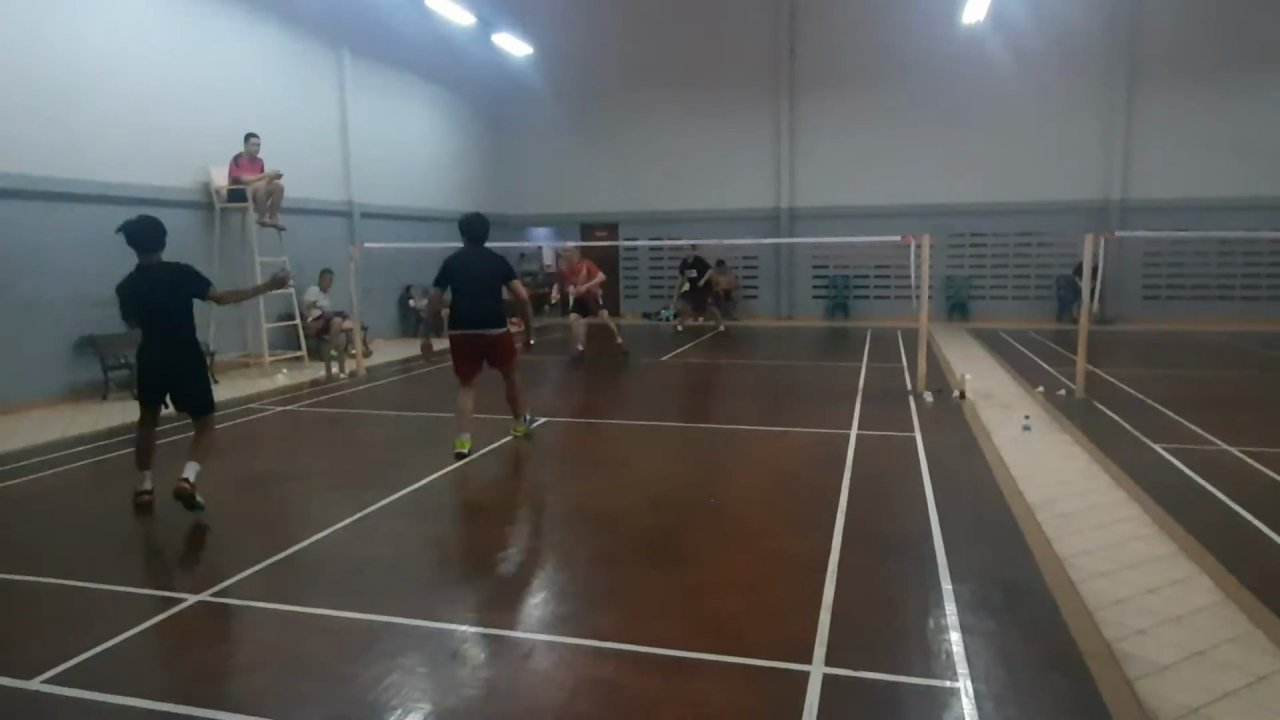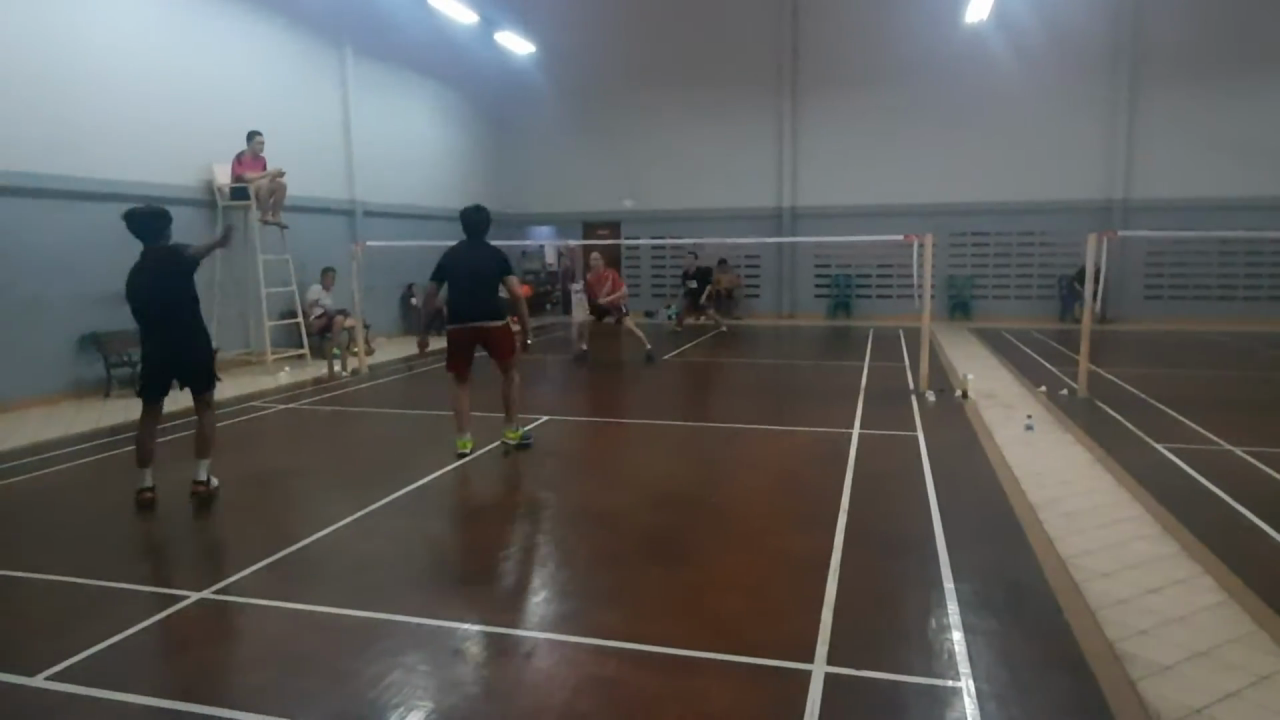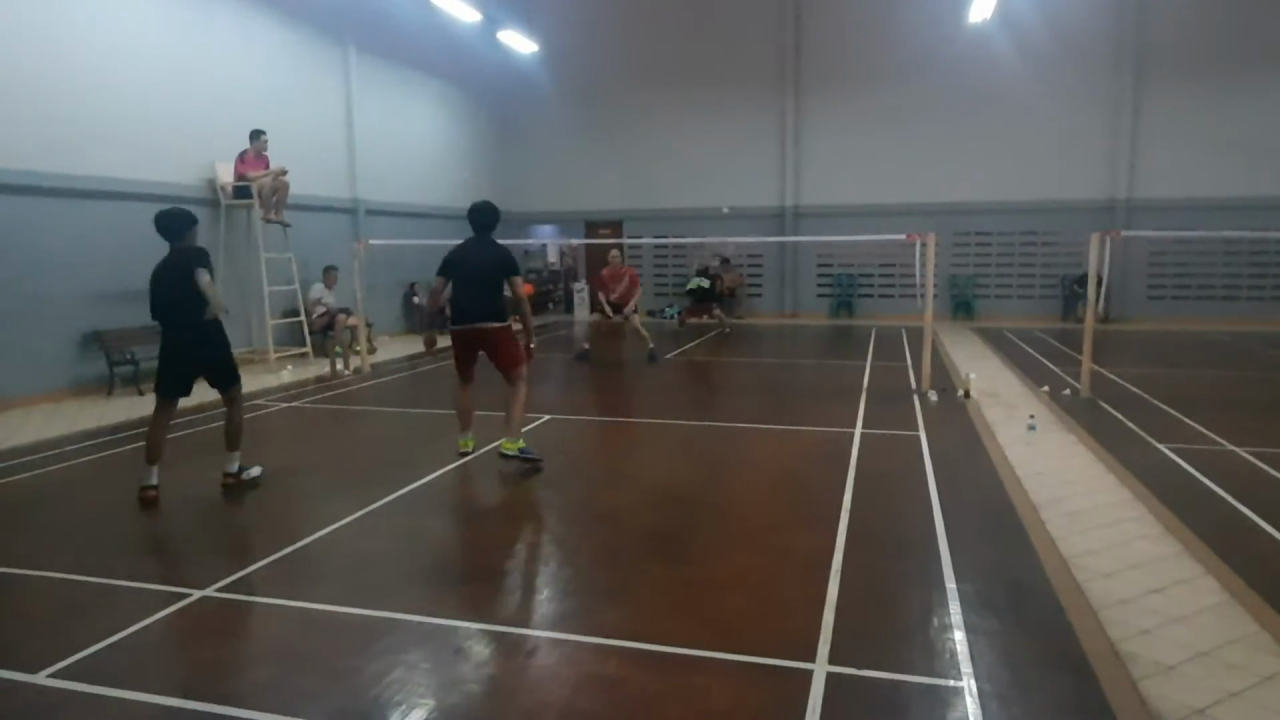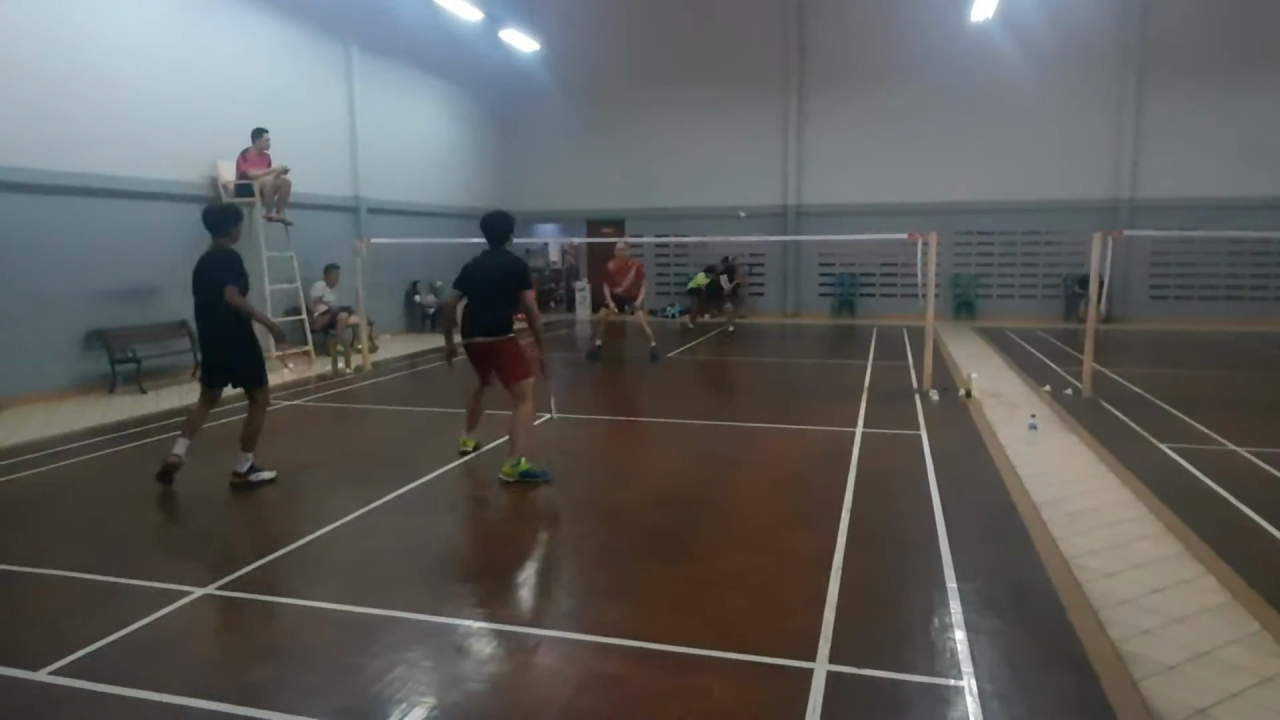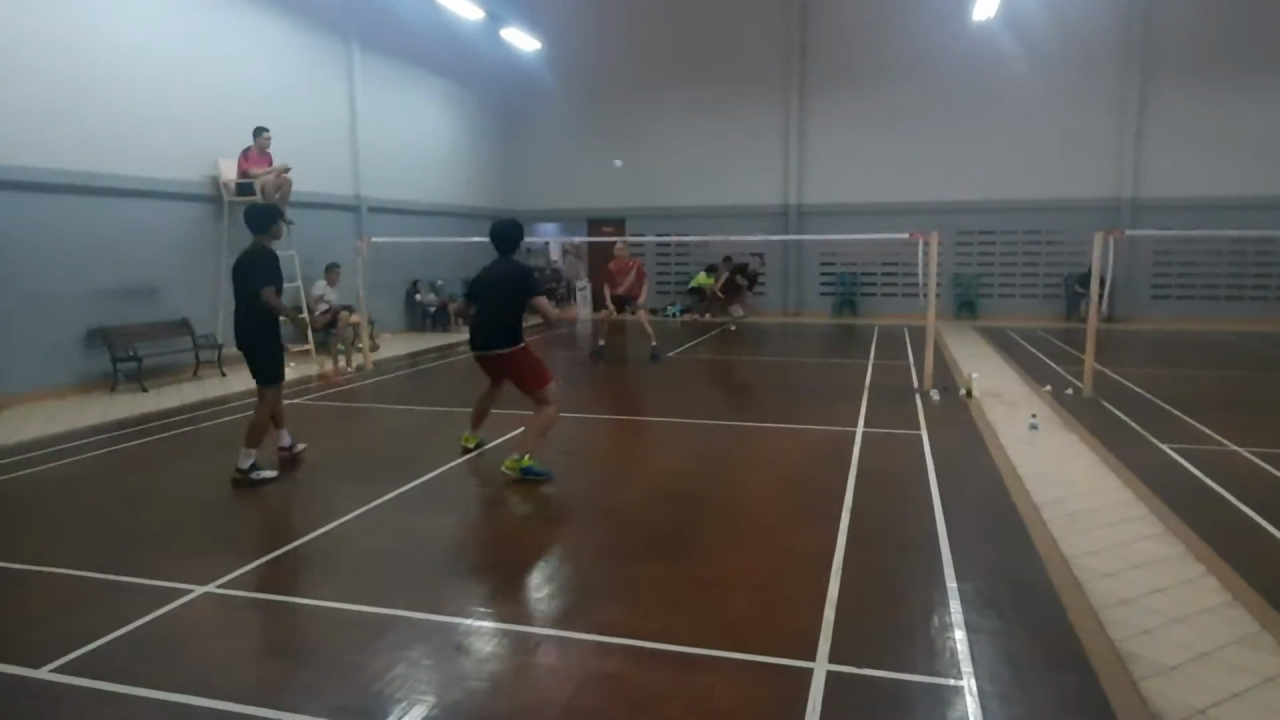
dt=0.2s
person 1, frame 1
left shoulder: (127, 288)
right shoulder: (179, 273)
right elbow: (220, 298)
right wrist: (269, 286)
left hip: (150, 364)
right hip: (187, 362)
left knee: (147, 423)
right knee: (204, 429)
left ankle: (144, 489)
right ankle: (187, 479)
person 1, frame 2
left shoulder: (135, 275)
right shoulder: (174, 255)
right elbow: (191, 257)
right wrist: (216, 244)
left hip: (155, 350)
right hip: (193, 344)
left knee: (150, 416)
right knee: (205, 409)
left ankle: (146, 486)
right ankle: (202, 479)
person 1, frame 3
left shoulder: (158, 273)
right shoulder: (195, 257)
right elbow: (203, 277)
right wrist: (216, 302)
left hip: (174, 347)
right hip: (209, 342)
left knee: (162, 413)
right knee: (234, 401)
left ankle: (150, 482)
right ankle: (232, 471)
person 1, frame 4
left shoulder: (202, 262)
right shoulder: (230, 258)
right elbow: (232, 297)
right wrist: (268, 323)
left hip: (210, 341)
right hip: (237, 339)
left knee: (207, 400)
right knee: (259, 401)
left ankle: (176, 455)
right ankle: (243, 469)
person 1, frame 5
left shoulder: (243, 259)
right shoulder: (267, 256)
right elbow: (269, 298)
right wrist: (296, 316)
left hip: (246, 333)
right hip: (262, 335)
left knee: (269, 389)
right knee: (270, 396)
left ankle: (286, 444)
right ankle: (245, 467)
person 2, frame 1
left shoulder: (452, 262)
right shoulder: (499, 261)
left elbow: (434, 301)
right elbow: (523, 298)
left wrist: (427, 336)
right wrist: (529, 331)
left hip: (461, 331)
right hip: (495, 328)
left knee: (466, 384)
right knee: (510, 372)
left ankle: (463, 440)
right ankle: (520, 422)
person 2, frame 2
left shoulder: (449, 256)
right shoulder: (496, 255)
left elbow: (430, 296)
right elbow: (517, 295)
right wrist: (527, 332)
left hip: (458, 325)
right hip: (493, 322)
left knee: (461, 381)
right knee: (510, 373)
left ankle: (464, 440)
right ankle: (512, 431)
person 2, frame 3
left shoulder: (455, 254)
right shoulder: (503, 254)
left elbow: (435, 292)
right elbow: (521, 297)
left wrist: (429, 328)
right wrist: (530, 336)
left hip: (460, 326)
right hip: (494, 324)
left knee: (465, 381)
right knee: (518, 380)
left ankle: (465, 440)
right ankle: (512, 442)
person 2, frame 4
left shoulder: (472, 266)
right shoulder: (516, 264)
left elbow: (448, 305)
right elbow: (531, 310)
left wrist: (449, 341)
right wrist: (541, 348)
left hip: (471, 337)
right hip: (499, 337)
left knee: (483, 382)
right knee: (525, 396)
left ankle: (468, 440)
right ankle: (515, 464)
person 2, frame 5
left shoulder: (482, 275)
right shoulder: (521, 273)
left elbow: (462, 309)
right elbow: (547, 314)
right wrist: (567, 314)
left hip: (480, 348)
right hip: (508, 347)
left knee: (496, 383)
right knee: (549, 403)
left ankle: (471, 437)
right ankle: (518, 461)
